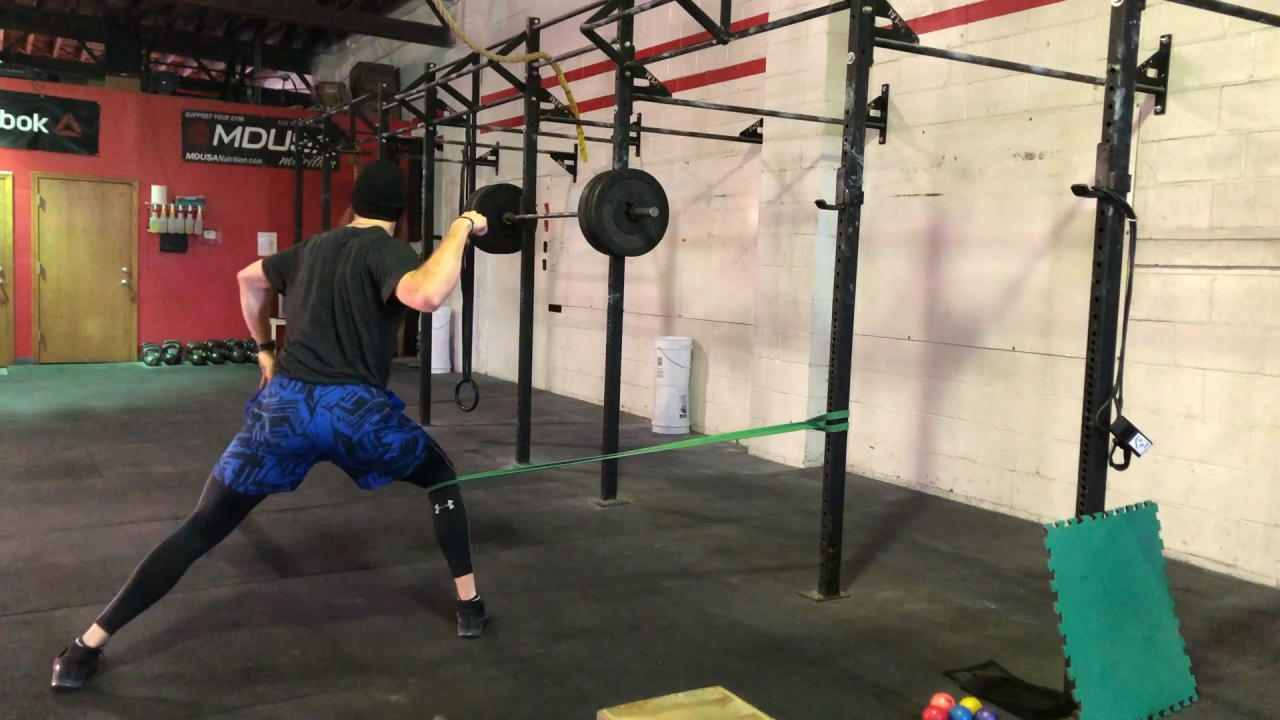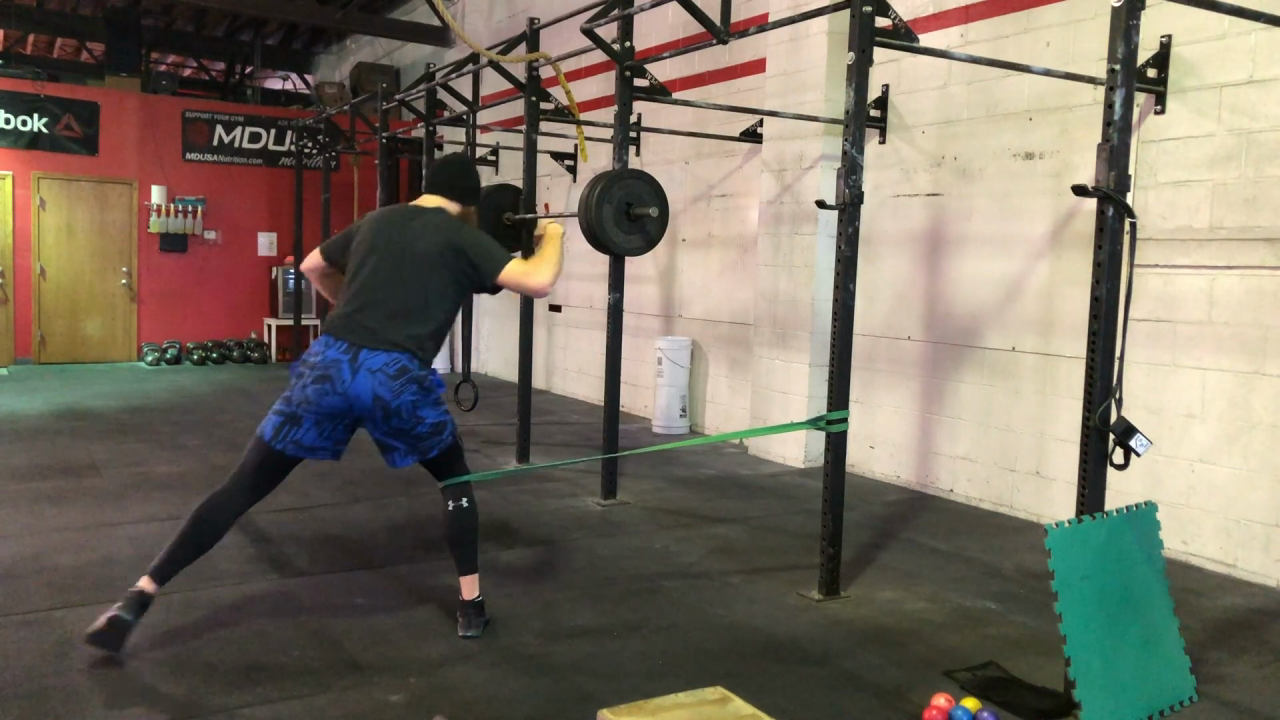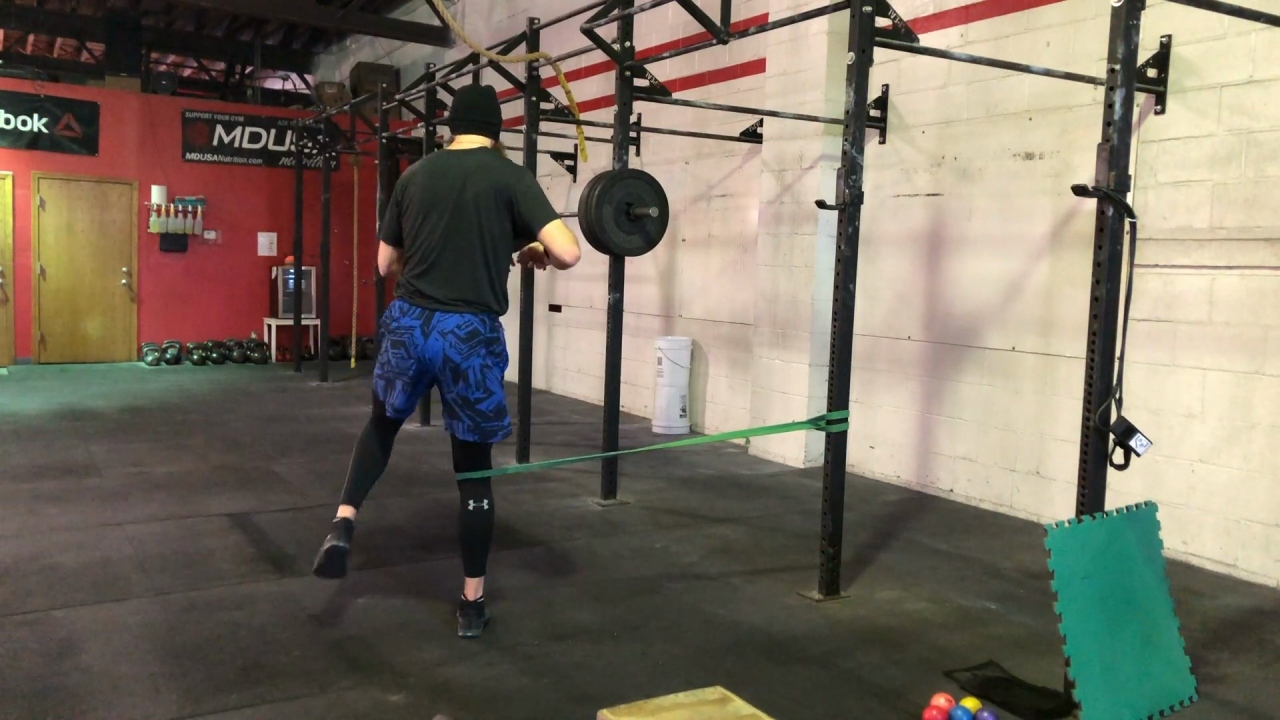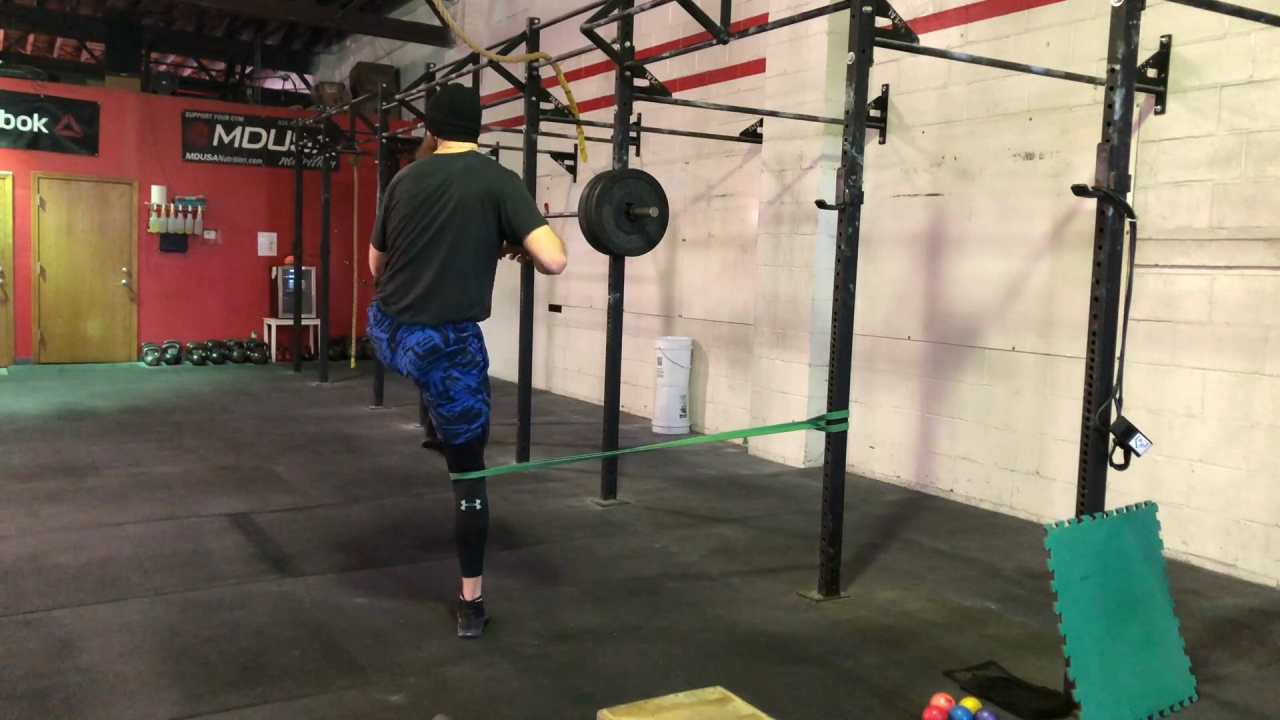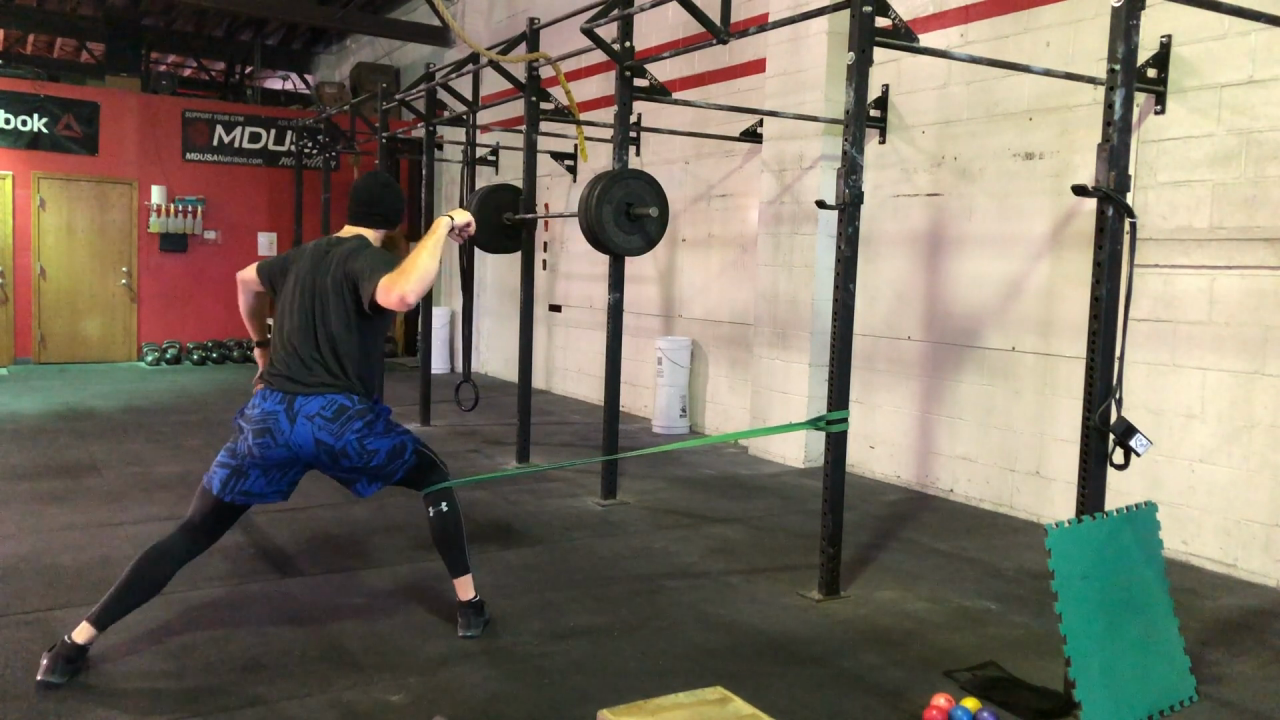
dt=1s
person 1, frame 1
left shoulder: (313, 248)
right shoulder: (387, 252)
left elbow: (249, 280)
right elbow: (426, 294)
left wrist: (265, 349)
right wrist: (459, 231)
left hip: (283, 406)
right hip: (355, 412)
left knee: (200, 531)
right knee: (442, 478)
left ankle: (85, 649)
right ankle: (470, 607)
person 1, frame 2
left shoulder: (376, 222)
right shoulder: (461, 237)
left elbow: (312, 266)
right elbow: (538, 282)
right wrist: (552, 238)
left hip: (328, 364)
right hip: (397, 377)
left knee: (245, 486)
right knee: (454, 476)
left ankle: (137, 600)
right ankle: (469, 606)
person 1, frame 3
left shoulder: (414, 176)
right shoulder: (510, 177)
left elbow: (386, 265)
right elbow: (568, 253)
right wrist: (536, 255)
left hip: (407, 323)
right hip: (470, 334)
left knee: (383, 422)
right knee: (473, 470)
left ankle: (342, 527)
right ankle: (471, 604)
person 1, frame 4
left shoulder: (404, 179)
right shoulder: (499, 182)
right elbow: (554, 260)
right wrist: (517, 248)
left hip: (385, 330)
right hip: (443, 346)
right knee: (468, 472)
left ankle: (440, 424)
right ankle: (471, 604)
person 1, frame 5
left shoulder: (302, 256)
right shoulder: (366, 261)
left elbow: (246, 282)
right elbow: (400, 295)
left wrist: (262, 344)
right wrist: (441, 226)
left hip: (268, 414)
right hip: (337, 420)
left knee: (192, 534)
right knee: (435, 479)
left ankle: (74, 645)
right ankle: (469, 607)
